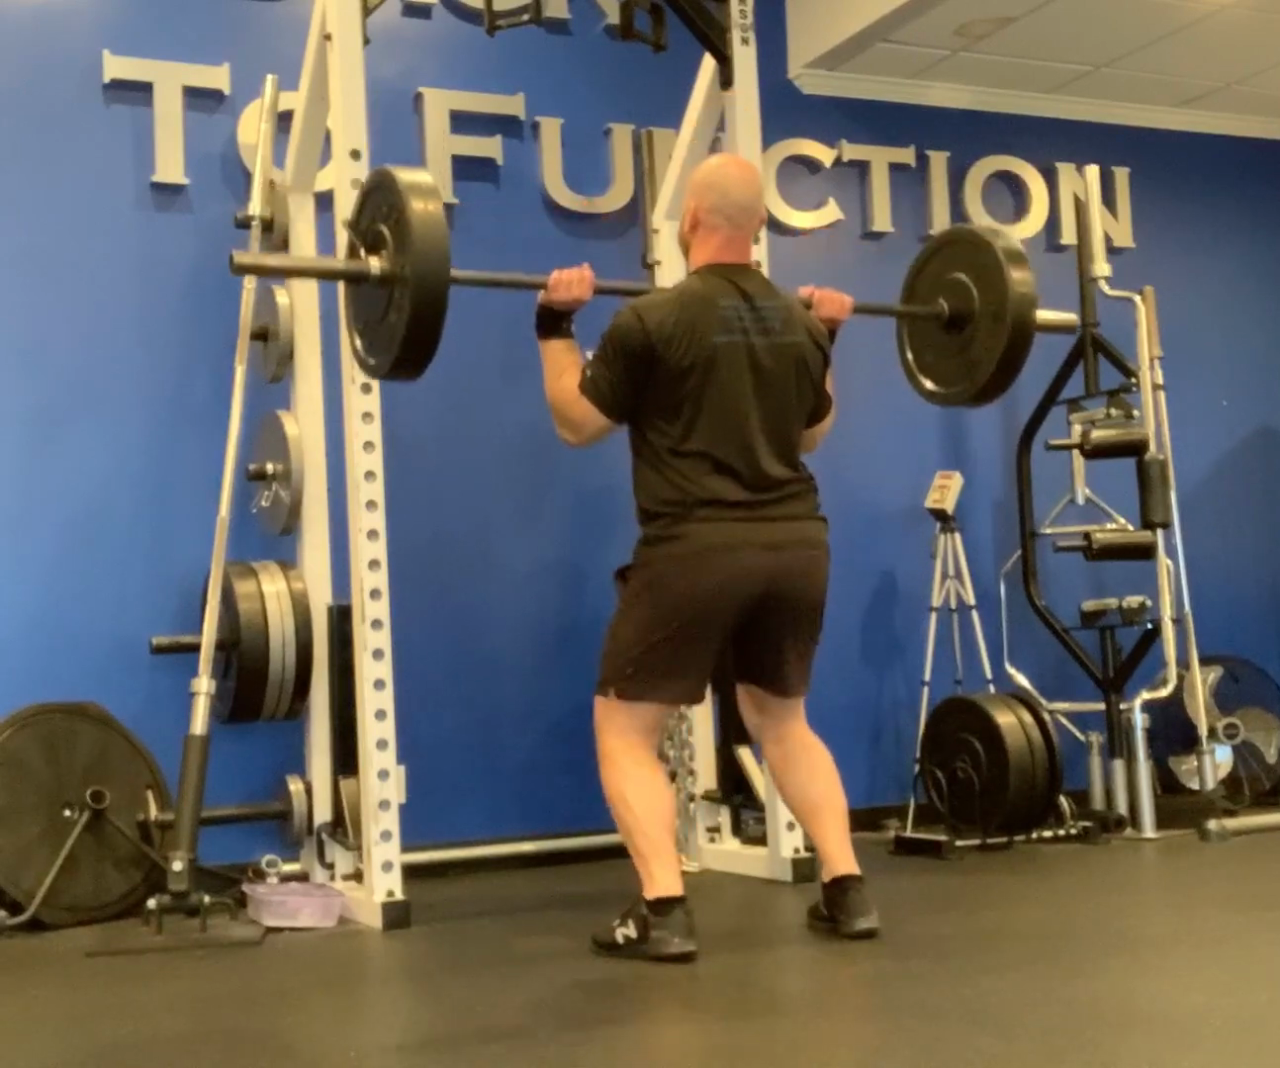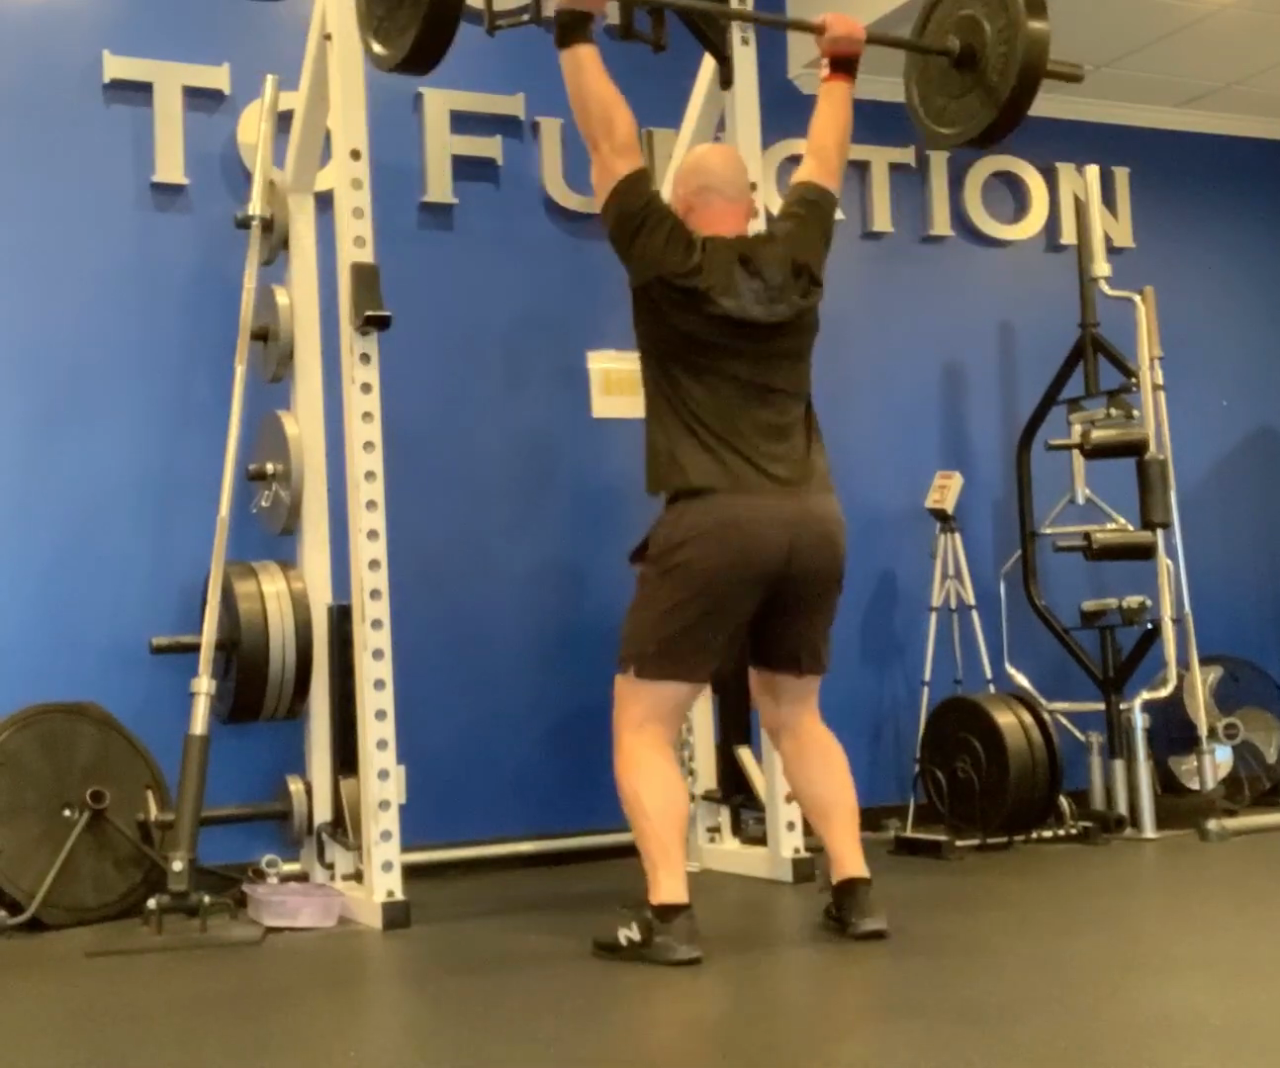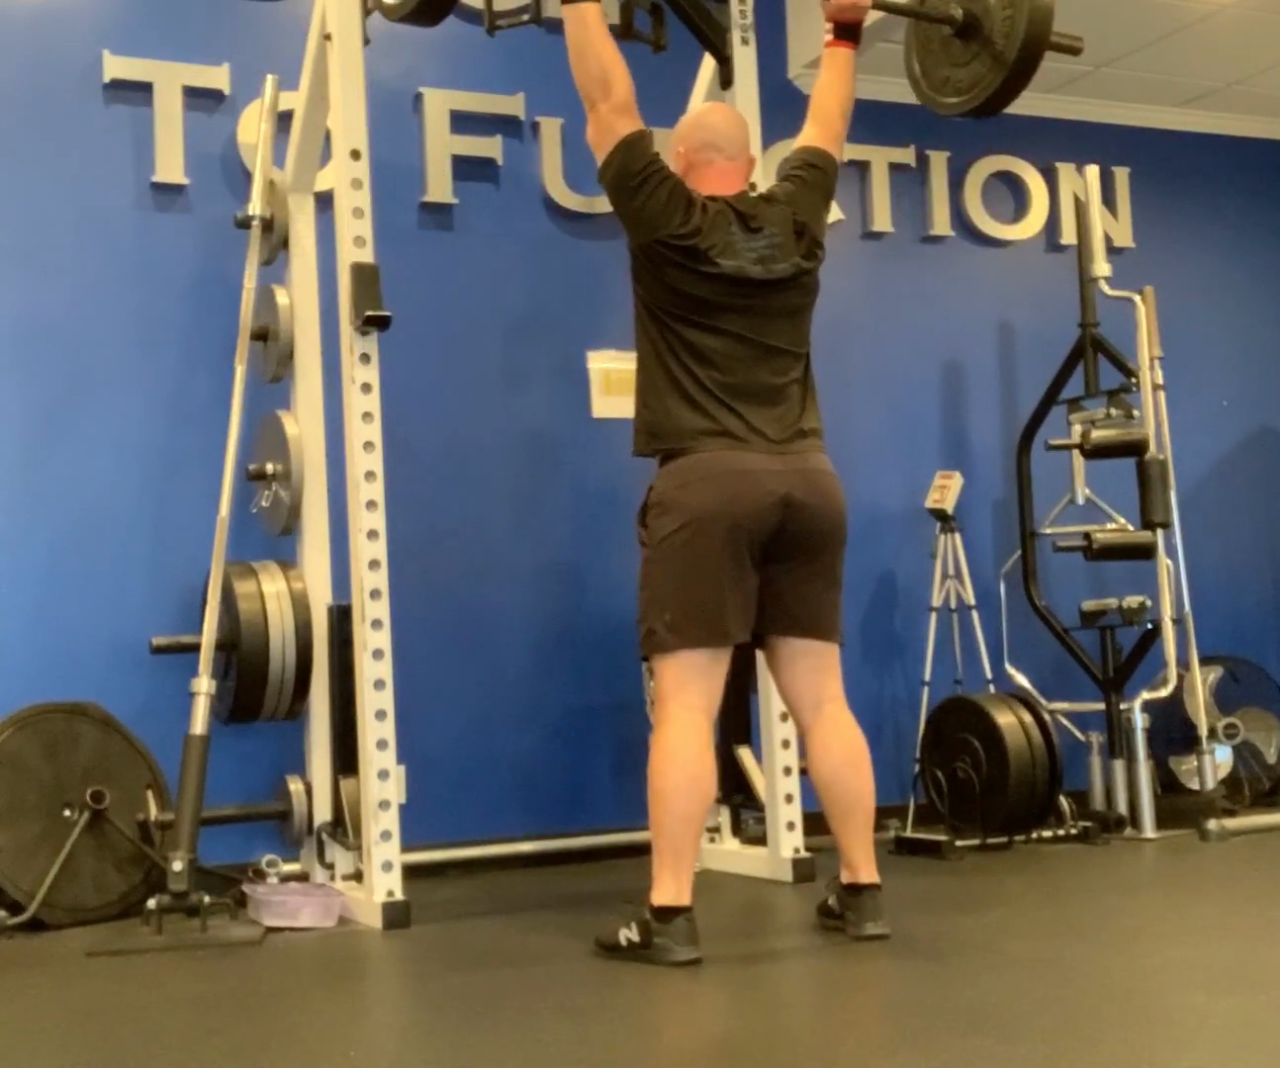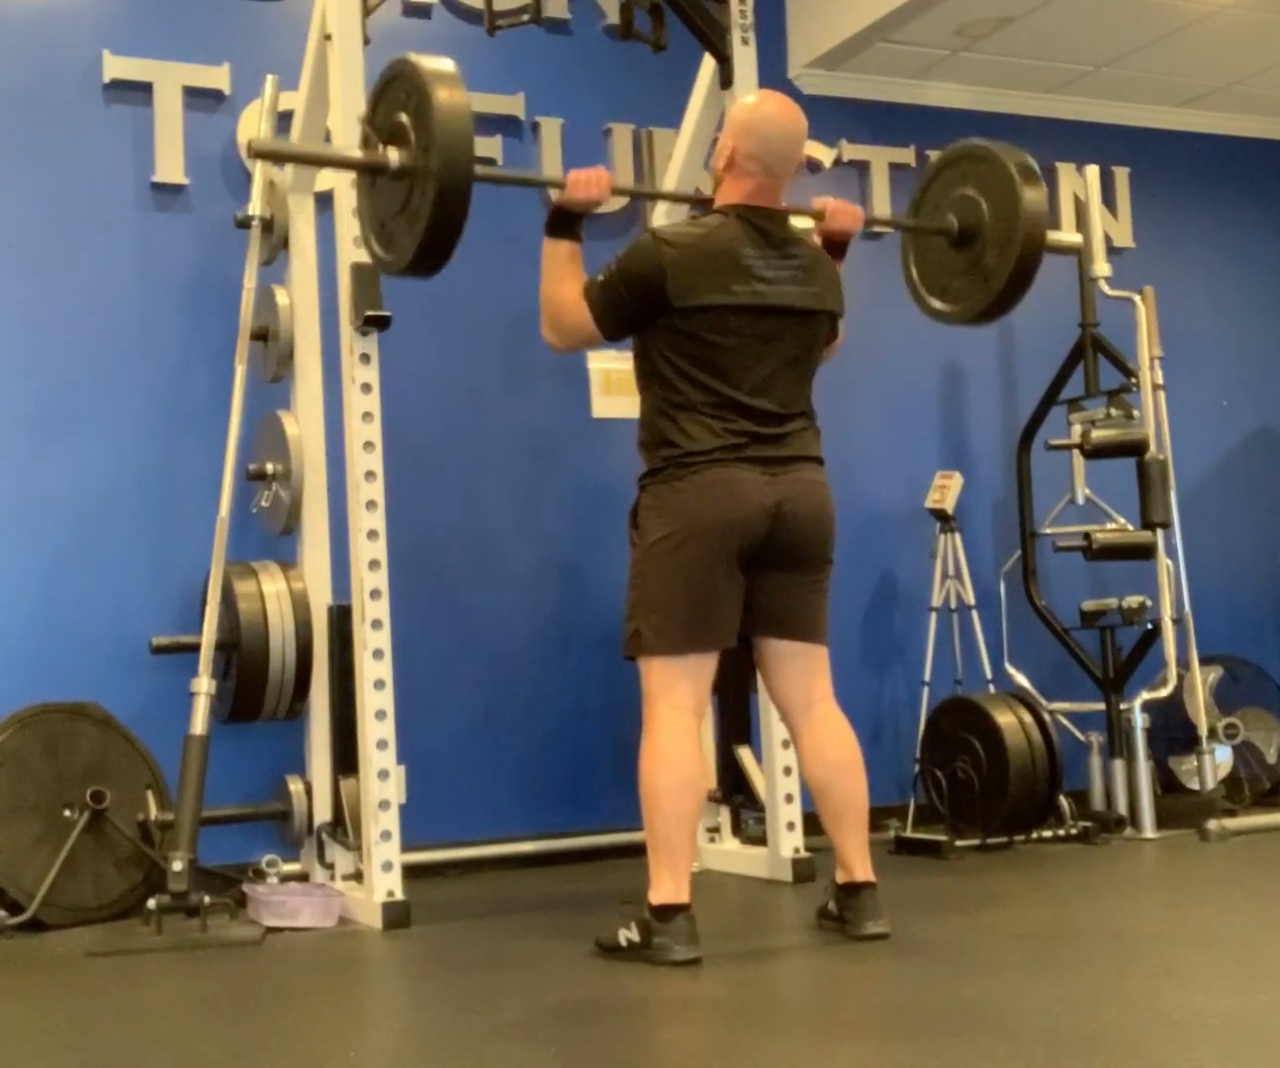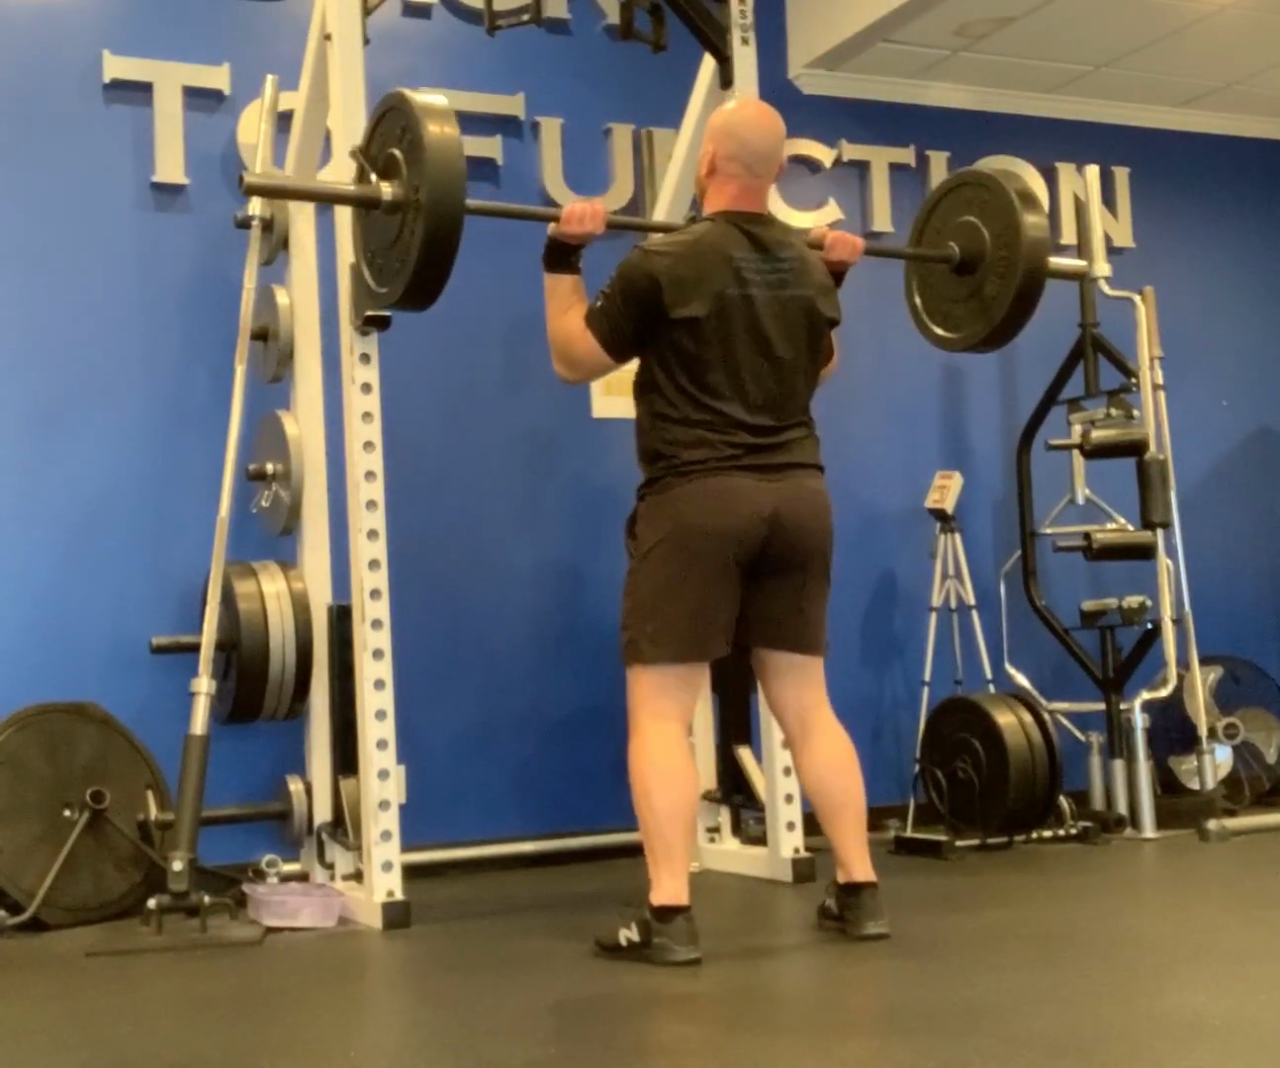
dt=0.7s
person 1, frame 1
left shoulder: (653, 320)
right shoulder: (801, 323)
left elbow: (577, 423)
left wrist: (555, 324)
left hip: (697, 551)
right hip: (799, 548)
left knee: (624, 734)
right knee: (782, 724)
left ankle: (664, 910)
right ankle: (847, 890)
person 1, frame 2
left shoulder: (668, 263)
right shoulder: (796, 261)
left elbow: (613, 145)
right elbow: (821, 161)
left hip: (715, 528)
right hip: (813, 527)
left knee: (644, 729)
right knee: (795, 721)
left ankle: (667, 914)
right ankle: (855, 890)
person 1, frame 3
left shoulder: (668, 220)
right shoulder: (797, 222)
left elbow: (608, 102)
right elbow: (825, 128)
left hip: (710, 483)
right hip: (807, 480)
left knee: (685, 704)
right knee: (821, 699)
left ankle: (669, 916)
right ankle: (862, 890)
person 1, frame 4
left shoulder: (672, 254)
right shoulder: (816, 268)
left elbow: (562, 324)
left wrist: (566, 222)
left hip: (699, 493)
right hip: (799, 490)
left knee: (674, 704)
right knee: (812, 700)
left ankle: (669, 915)
right ankle: (859, 891)
person 1, frame 5
left shoulder: (663, 263)
right shoulder: (811, 270)
left elbow: (574, 357)
left wrist: (563, 255)
left hip: (700, 501)
right hip: (799, 497)
left knee: (660, 711)
right knee: (806, 703)
left ankle: (669, 914)
right ankle: (859, 889)
